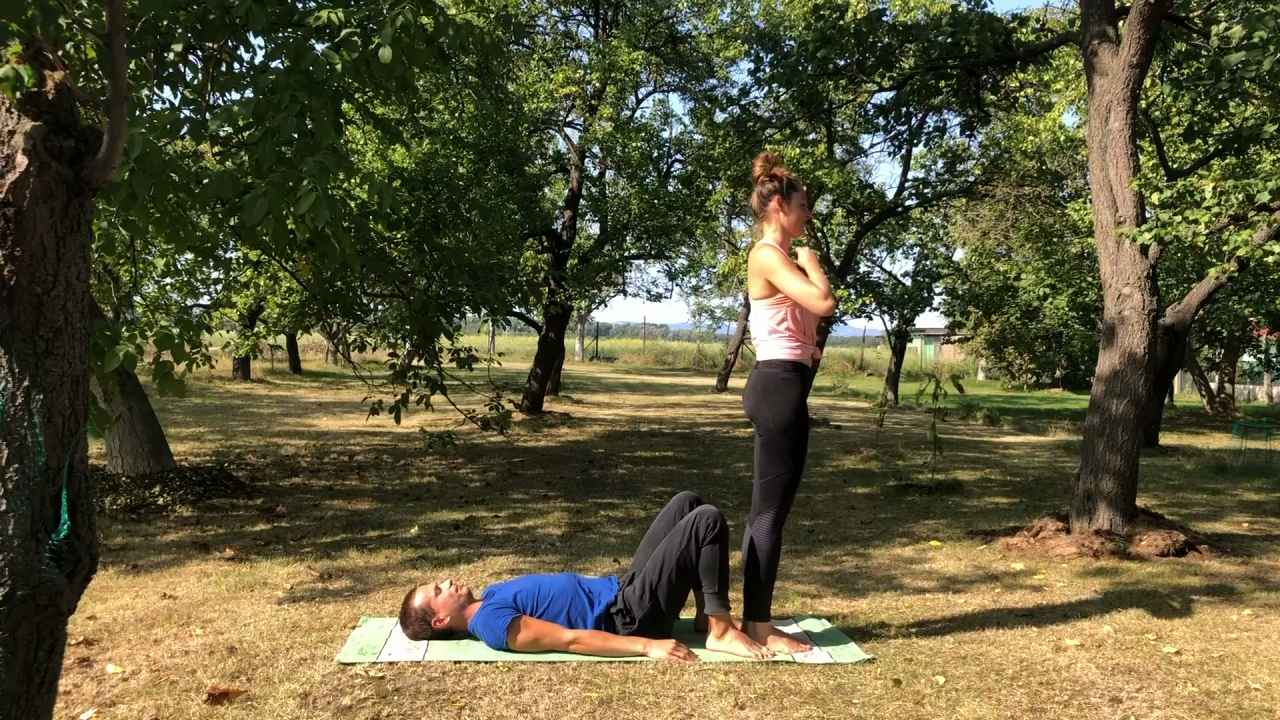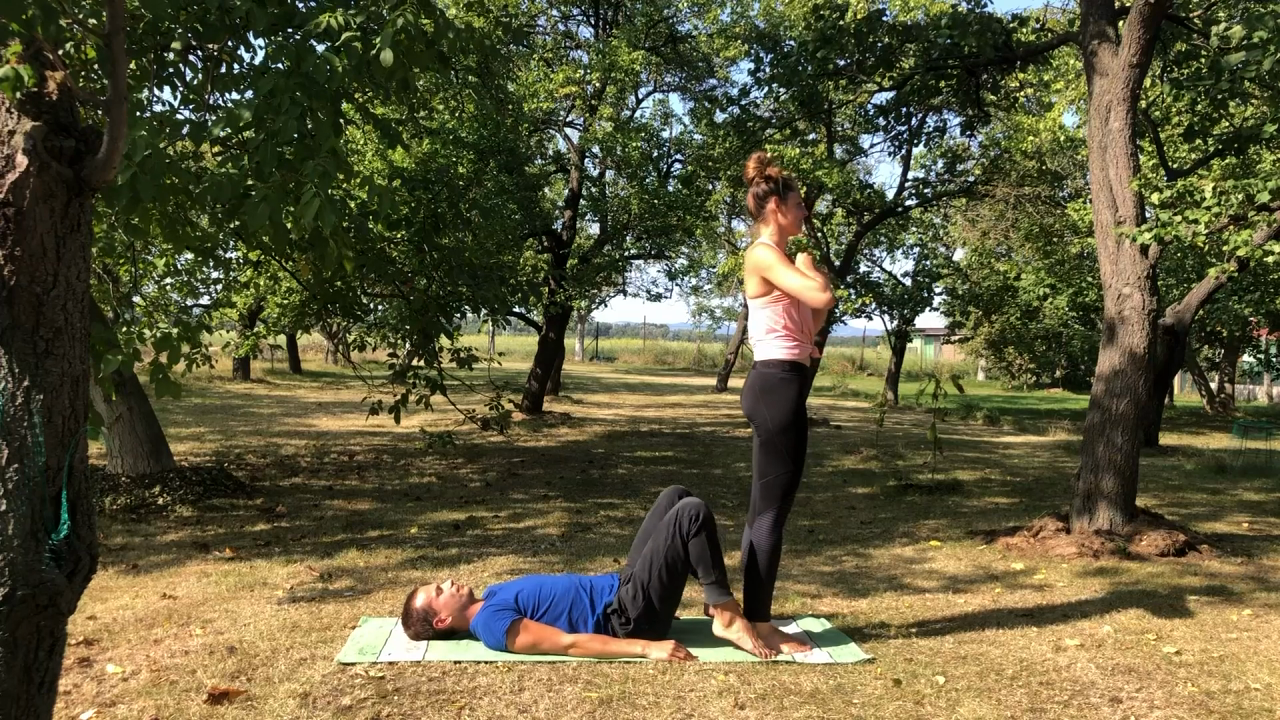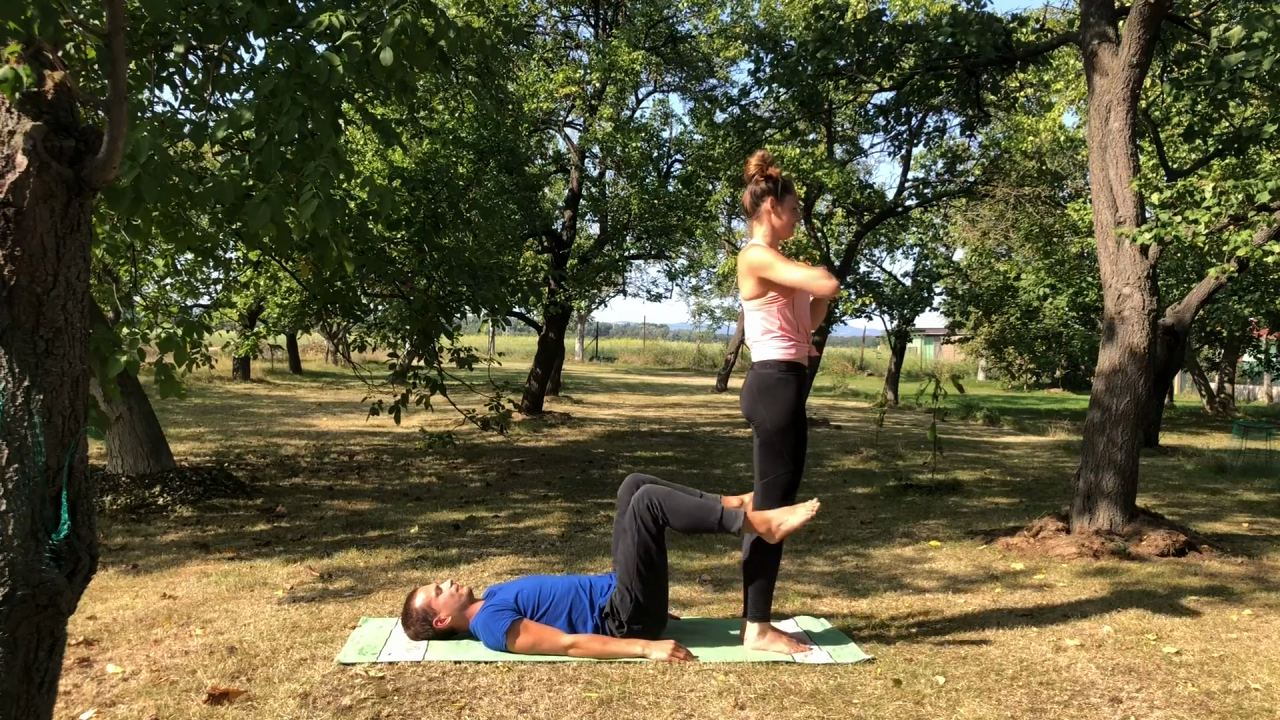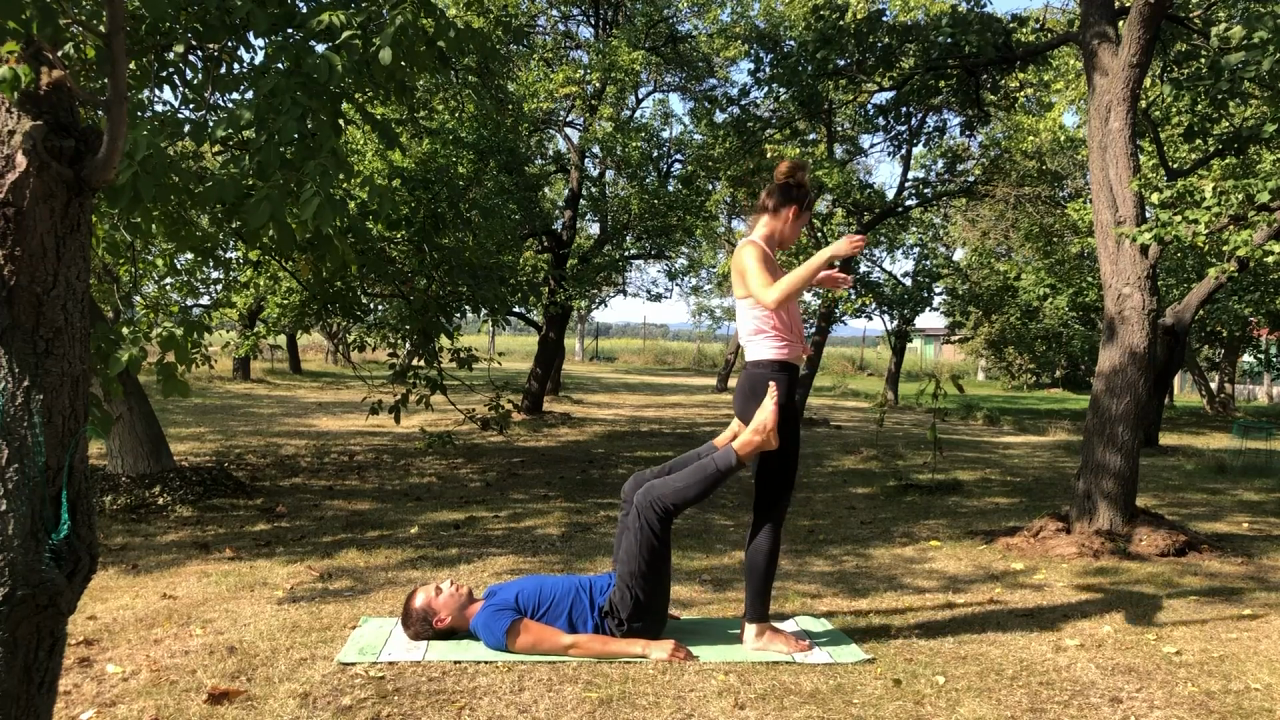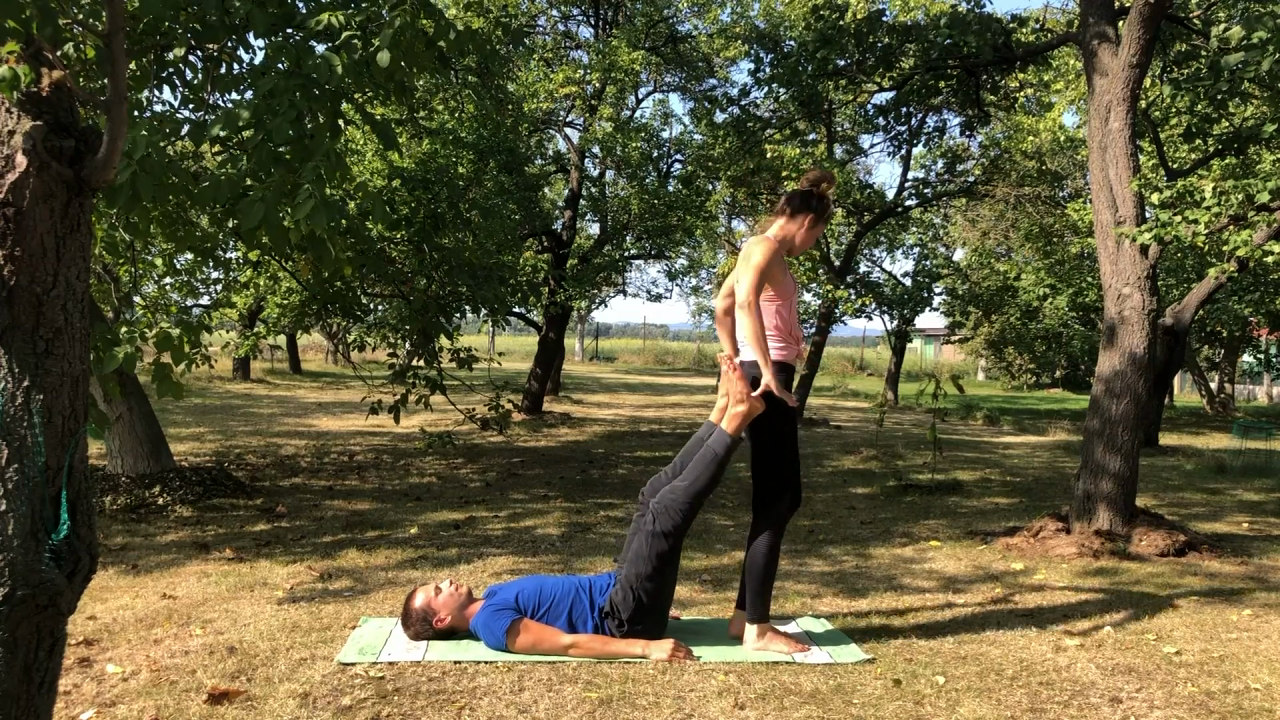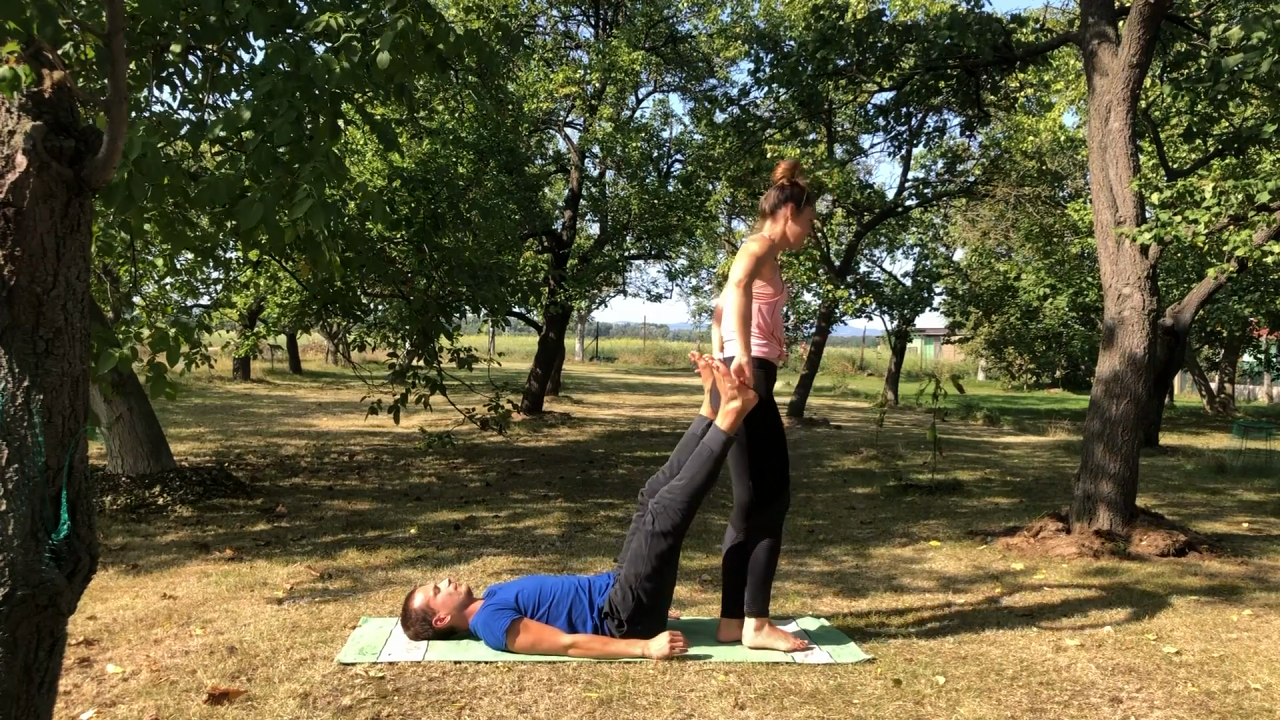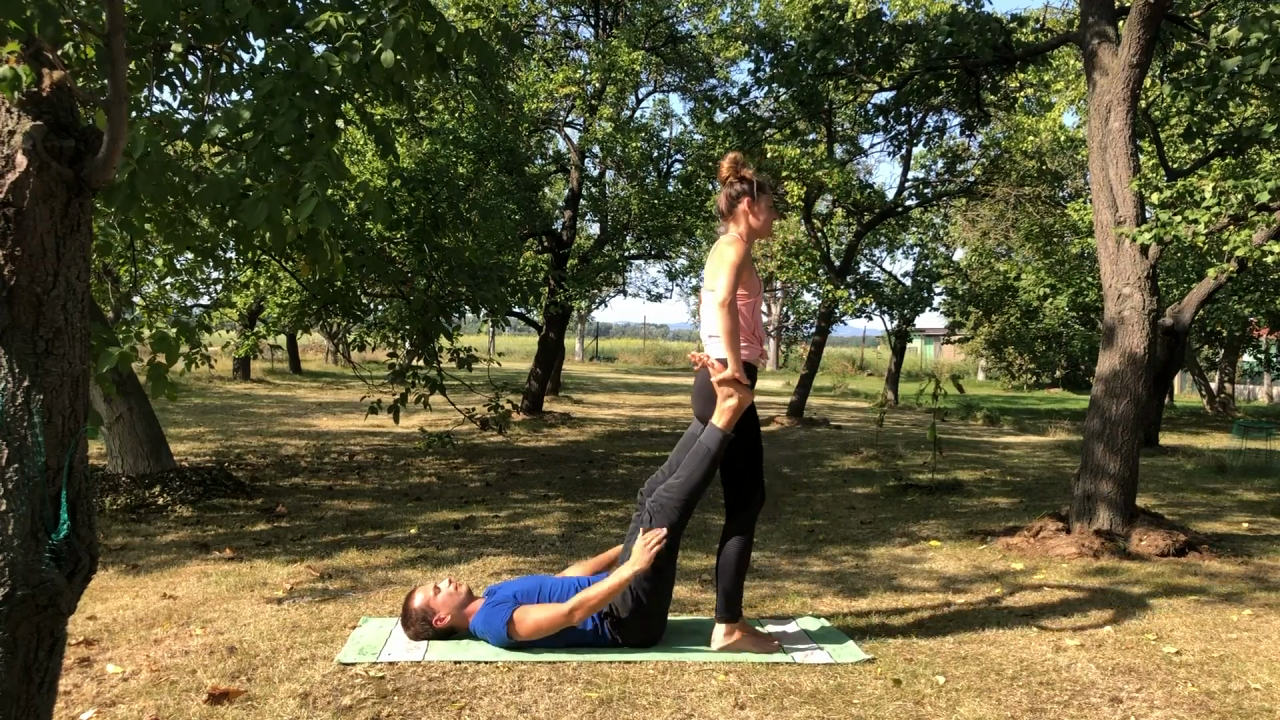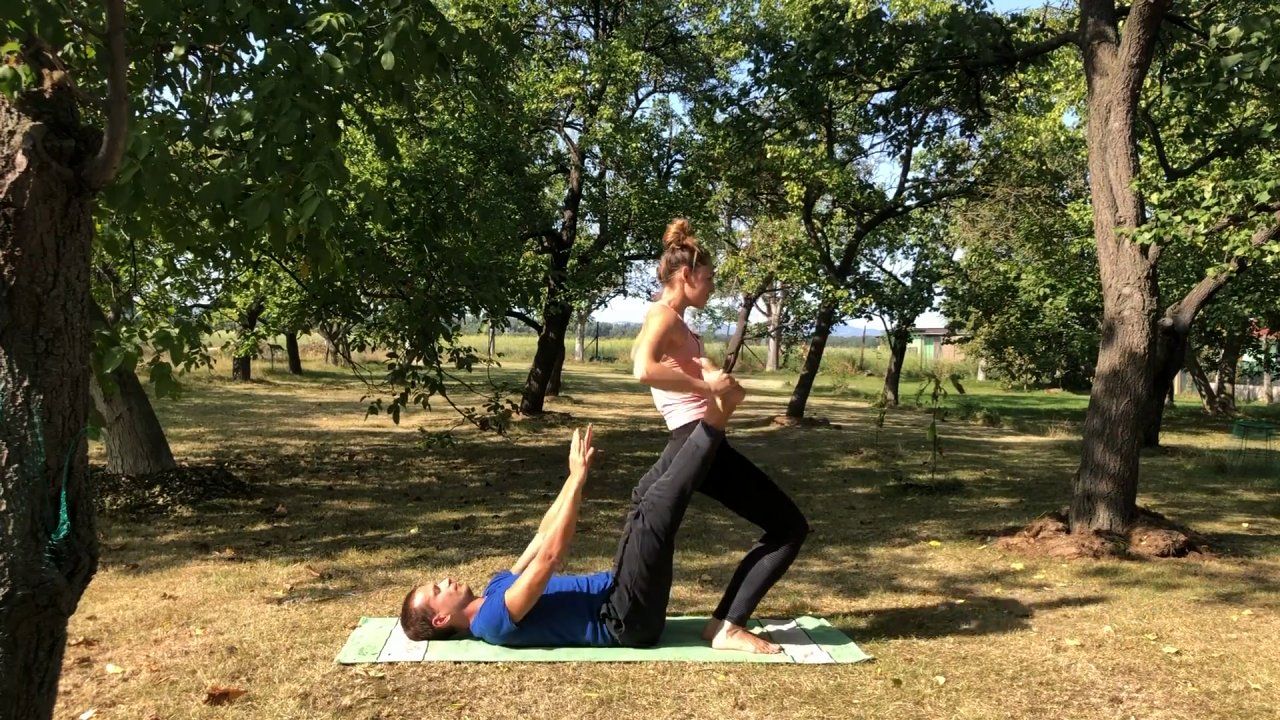
dt=0.5s
person 1, frame 1
left shoulder: (782, 258)
right shoulder: (768, 256)
left elbow: (807, 320)
right elbow: (825, 304)
left wrist: (806, 265)
right wrist: (811, 261)
left hip: (781, 383)
right hip: (779, 384)
left knee: (767, 508)
right knee: (771, 510)
left ankle: (754, 619)
right ankle: (757, 626)
person 1, frame 2
left shoulder: (777, 257)
right shoulder: (764, 253)
left elbow: (813, 320)
right elbow: (824, 297)
left wrist: (809, 272)
right wrist: (809, 266)
left hip: (779, 383)
right hip: (778, 384)
left knee: (765, 509)
right knee: (771, 510)
left ankle: (755, 619)
right ankle: (758, 626)
person 1, frame 3
left shoulder: (773, 258)
right shoulder: (757, 256)
left elbow: (808, 320)
right elbow: (828, 284)
left wrist: (814, 287)
right wrist: (812, 272)
left hip: (778, 384)
right hip: (776, 384)
left knee: (766, 508)
right knee: (773, 509)
left ankle: (754, 619)
right ankle: (758, 629)
person 1, frame 4
left shoulder: (763, 253)
right shoulder: (749, 251)
right elbow: (770, 297)
left wrist: (815, 278)
right wrist: (825, 255)
left hip: (773, 382)
right hip: (769, 383)
left knee: (771, 505)
right knee: (771, 506)
left ankle: (756, 619)
right ankle: (757, 628)
person 1, frame 5
left shoulder: (760, 252)
right shoulder: (766, 247)
left elbow: (722, 307)
right elbow: (745, 303)
left wrist: (734, 363)
right wrist: (767, 372)
left hip: (764, 382)
right hip: (768, 385)
left knee: (782, 501)
right knee: (772, 506)
left ankle: (746, 612)
right ankle: (756, 628)
person 1, frame 6
left shoulder: (760, 253)
right shoulder: (762, 246)
left elbow: (722, 307)
right elbow: (737, 285)
left wrist: (722, 360)
right wrist: (743, 356)
left hip: (740, 382)
right hip: (749, 382)
left knee: (753, 503)
right knee: (768, 502)
left ankle: (732, 619)
right ankle: (755, 622)
person 1, frame 7
left shoulder: (724, 250)
right shoulder: (735, 245)
right elbow: (724, 299)
right wrist: (733, 363)
left hip: (719, 383)
right hip: (725, 385)
left knee: (746, 503)
right knee: (745, 505)
left ankle: (730, 618)
right ankle: (728, 627)
person 1, frame 8
left shoulder: (668, 316)
right shoulder: (663, 313)
right elbow: (643, 369)
left wrist: (708, 375)
right wrist: (706, 385)
left hip: (692, 440)
right knee: (789, 528)
left ankle: (725, 621)
right ankle: (729, 628)
person 2, frame 1
left shoulder: (490, 597)
right shoulder: (492, 624)
right elbow: (570, 639)
right wrist: (648, 646)
left hip: (621, 590)
right hip: (631, 617)
left knee: (688, 503)
right knee: (708, 521)
left ankle: (707, 613)
right ankle: (719, 630)
person 2, frame 2
left shoulder: (491, 597)
right shoulder: (491, 625)
right elbow: (568, 643)
right wrist: (645, 648)
left hip: (617, 588)
right hip: (629, 616)
left knee: (677, 497)
right knee: (692, 512)
left ankle: (718, 603)
right ankle: (725, 616)
person 2, frame 3
left shoulder: (492, 599)
right shoulder: (491, 624)
right elbow: (570, 644)
right wrist: (648, 648)
left hip: (612, 591)
right hip: (626, 619)
left knee: (635, 487)
right knee: (647, 500)
left ankle: (740, 509)
right ankle: (755, 522)
person 2, frame 4
left shoulder: (492, 600)
right shoulder: (491, 624)
right elbow: (569, 644)
right wrist: (646, 648)
left hip: (612, 592)
right hip: (626, 618)
left knee: (638, 488)
right knee: (650, 500)
left ankle: (731, 440)
right ankle: (742, 450)
person 2, frame 5
left shoulder: (492, 599)
right shoulder: (491, 624)
right elbow: (568, 644)
right wrist: (646, 648)
left hip: (612, 594)
right hip: (626, 617)
left knee: (657, 494)
right knee: (664, 511)
left ankle: (725, 413)
right ankle: (734, 421)
person 2, frame 6
left shoulder: (495, 598)
right shoulder: (494, 625)
right elbow: (570, 644)
right wrist: (646, 647)
left hip: (613, 591)
right hip: (626, 615)
left knee: (655, 494)
right knee: (664, 512)
left ankle: (714, 407)
right ankle: (730, 415)
person 2, frame 7
left shoulder: (494, 597)
right shoulder: (494, 622)
right elbow: (571, 613)
left wrist: (622, 552)
right wrist: (631, 568)
left hip: (618, 596)
right hip: (628, 619)
left knee: (652, 494)
right knee: (661, 508)
left ankle: (718, 406)
right ankle: (726, 414)
person 2, frame 8
left shoulder: (497, 589)
right shoulder: (494, 620)
left elbow: (545, 533)
right elbow: (550, 554)
left wrist: (575, 473)
right wrist: (577, 478)
left hip: (613, 595)
right hip: (626, 618)
left knee: (650, 499)
right knee: (655, 510)
left ankle: (710, 417)
right ankle: (713, 418)
